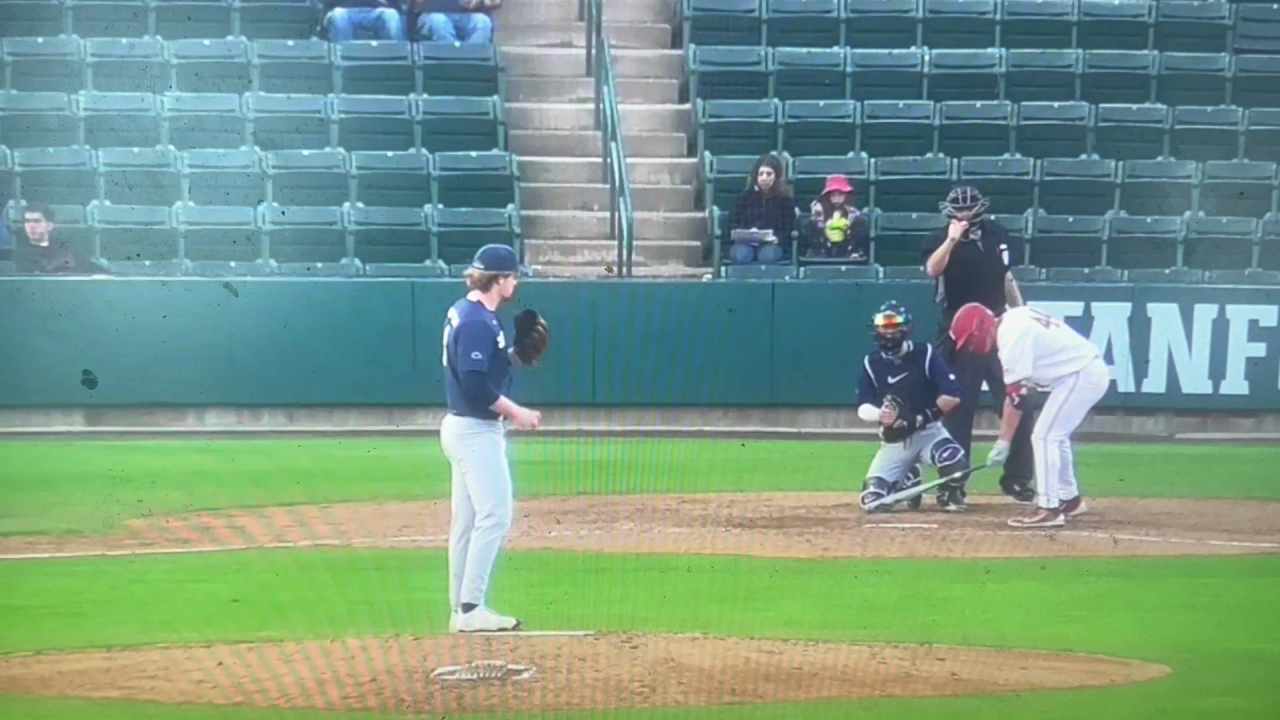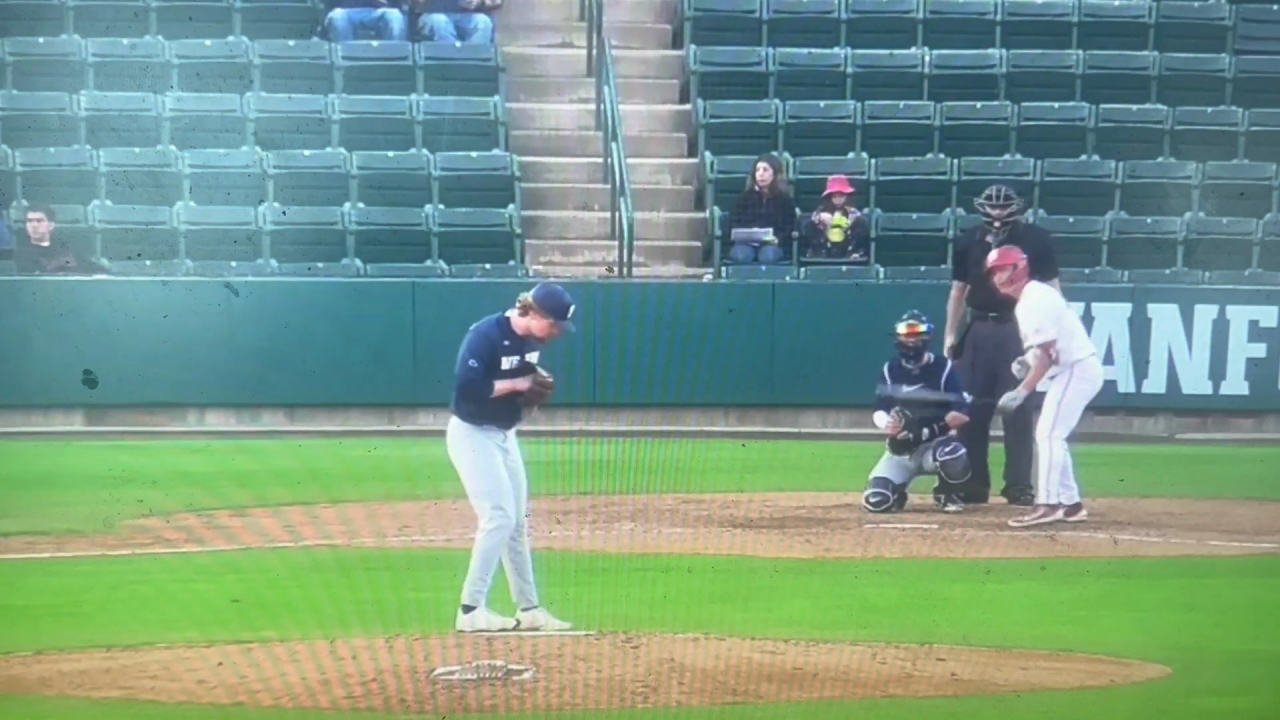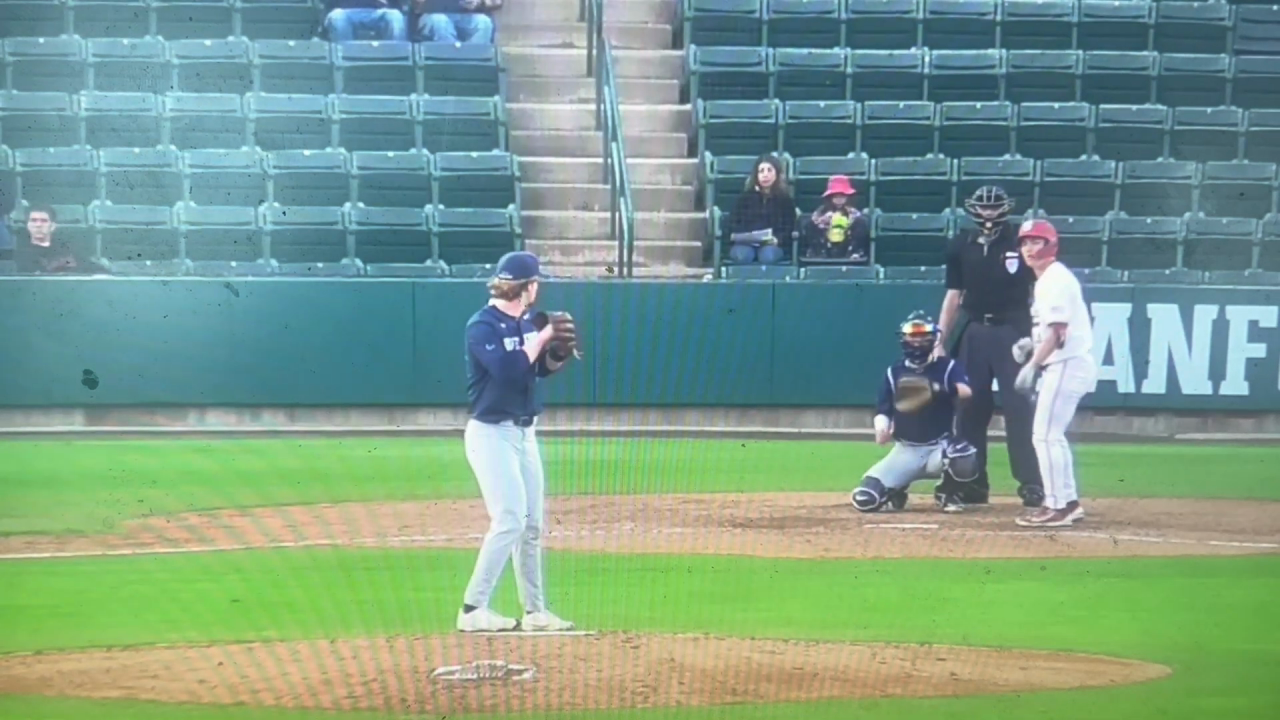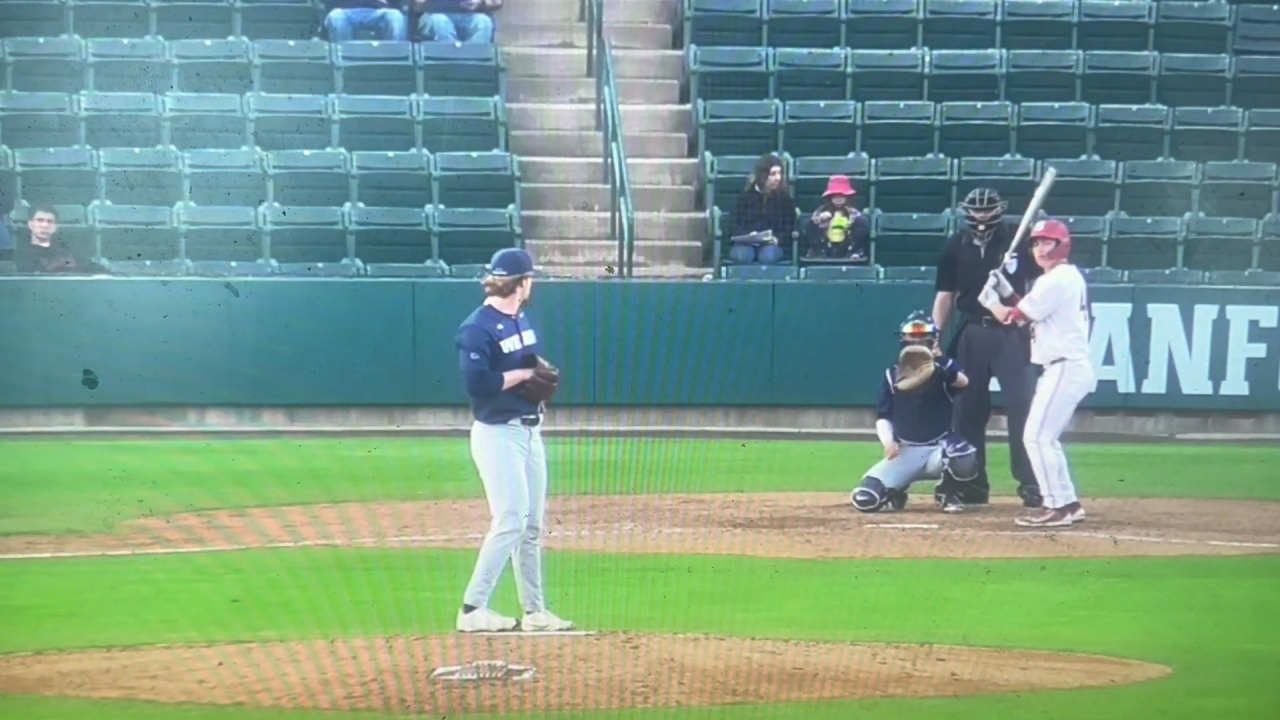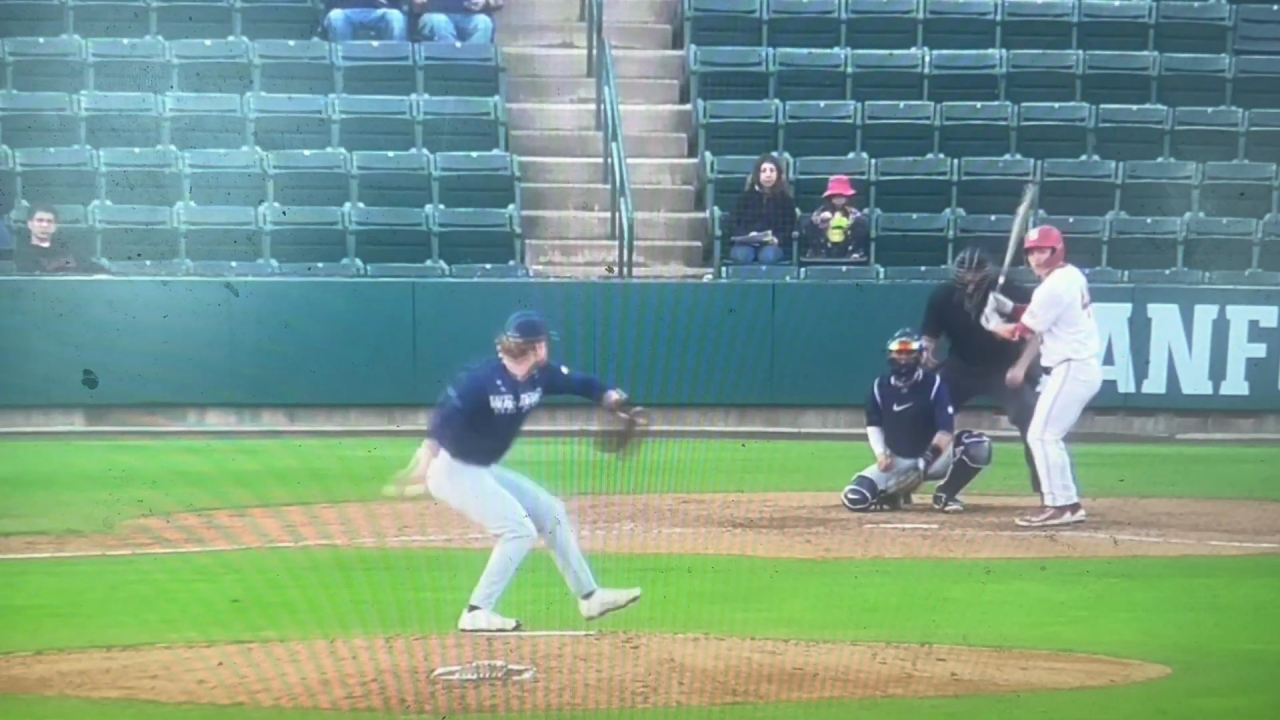
dt=1s
person 1, frame 1
left shoulder: (466, 312)
right shoulder: (476, 322)
right elbow: (477, 388)
left wrist: (513, 355)
right wrist: (516, 412)
left hip: (468, 428)
right hip: (475, 431)
left knee: (467, 520)
right knee: (495, 515)
left ankle: (464, 608)
right ankle: (470, 610)
person 1, frame 2
left shoulder: (533, 339)
right shoulder: (485, 335)
right elbow: (466, 389)
left wrist: (538, 385)
right wrist: (517, 383)
left hip: (504, 434)
right hip: (472, 434)
left knee: (516, 522)
right knee: (498, 517)
left ankle: (529, 609)
right ankle: (471, 610)
person 1, frame 3
left shoulder: (526, 320)
right shoulder: (482, 325)
left elbow: (544, 367)
right elbow: (507, 369)
left wrist: (560, 346)
right wrist: (541, 337)
left hip: (524, 432)
right hip: (491, 434)
left knee: (532, 524)
right knee: (509, 521)
left ankle: (534, 612)
right ankle: (472, 609)
person 1, frame 4
left shoulder: (521, 319)
right shoulder: (477, 328)
right elbow: (477, 383)
right wrist: (524, 374)
left hip: (529, 431)
right hip: (498, 435)
left knee: (532, 524)
right knee: (510, 522)
left ankle: (535, 612)
right ankle: (472, 609)
person 1, frame 5
left shoulder: (540, 375)
right shoulder: (481, 379)
left elbow: (582, 384)
right elbow: (442, 419)
left wrist: (614, 400)
right wrist: (423, 468)
left hip: (483, 471)
right hip: (454, 470)
left knee: (552, 513)
right knee: (520, 532)
left ankle: (590, 596)
right ankle: (477, 611)
person 2, frame 1
left shoulder: (998, 235)
right shoulder: (941, 241)
right elbow: (932, 270)
right wrist: (952, 241)
right knee: (958, 409)
left ankle: (1019, 479)
person 2, frame 2
left shoulder: (1035, 240)
right shoulder: (968, 242)
left elbow: (1050, 287)
right elbow: (959, 289)
right wrist: (950, 333)
left hip: (1018, 330)
right hip: (979, 330)
left knee: (1020, 407)
right knee: (974, 408)
left ankle: (1019, 486)
right ankle: (975, 484)
person 2, frame 3
left shoulder: (1022, 241)
right shoulder: (961, 245)
right elbow: (953, 295)
right wrist: (940, 340)
left hip: (1013, 331)
right hip: (974, 332)
left knee: (1019, 407)
right knee: (971, 408)
left ankle: (1032, 484)
right ankle: (971, 484)
person 2, frame 4
right shoulder: (955, 246)
right elbow: (945, 295)
left hip: (1010, 334)
right hip: (971, 334)
left knee: (1021, 407)
right knee: (967, 410)
left ankle: (1031, 484)
right ankle: (969, 485)
person 2, frame 5
left shoulder: (1010, 293)
right shoulder: (943, 296)
right elbow: (929, 337)
right wrist: (925, 356)
left hip: (1003, 368)
right hip: (960, 367)
left knee: (1033, 425)
person 3, frame 1
left shoulder: (1011, 338)
right shoulder: (1012, 319)
left elbow: (1016, 395)
left wrist: (1003, 442)
right wrist: (1027, 377)
left hip: (1082, 375)
right hip: (1086, 371)
left knee: (1045, 437)
right knee: (1054, 435)
left ankle: (1048, 508)
right ankle: (1069, 499)
person 3, frame 2
left shoulder: (1037, 300)
right shoulder: (1029, 299)
left elbow: (1050, 353)
left wrist: (1022, 391)
right wrist: (1025, 361)
left hip: (1078, 370)
right hip: (1073, 371)
left knee: (1048, 434)
right knee: (1051, 436)
left ankle: (1048, 505)
right ankle: (1070, 504)
person 3, frame 3
left shoulder: (1056, 279)
right shoulder: (1046, 280)
left elbow: (1058, 332)
left wrist: (1031, 367)
right wrist: (1030, 341)
left hip: (1068, 365)
right hip: (1066, 365)
left knee: (1044, 434)
right knee: (1053, 434)
left ankle: (1056, 508)
right ankle: (1069, 502)
person 3, frame 4
left shoulder: (1055, 281)
right shoulder: (1069, 277)
left elbow: (1013, 317)
right elbow: (1034, 309)
left wrist: (991, 302)
right wrist: (1008, 292)
left hip: (1066, 370)
right hip: (1069, 368)
left knee: (1036, 436)
right knee: (1045, 437)
left ankle: (1057, 508)
right ankle: (1068, 503)
person 3, frame 5
left shoulder: (1053, 287)
right shoulder: (1072, 275)
left elbow: (1023, 332)
right elbow: (1043, 317)
left wrist: (994, 326)
left hip: (1073, 369)
right hip: (1085, 369)
left knee: (1041, 435)
right knee: (1049, 436)
left ankle: (1056, 507)
right ankle: (1069, 504)
person 4, frame 1
left shoulder: (926, 354)
right shoulder: (872, 363)
left elbow: (952, 396)
right elbow: (863, 408)
left wrist: (920, 419)
right wrist: (880, 415)
left hip: (928, 431)
right hip: (894, 440)
left knee: (953, 460)
right knee: (872, 499)
left ankle: (951, 493)
right ankle: (906, 482)
person 4, frame 2
left shoulder: (944, 368)
right shoulder: (891, 369)
left elbow: (962, 413)
right elbow: (879, 412)
left wrist: (925, 433)
right wrist: (887, 424)
left hip: (934, 444)
right hip: (901, 450)
left knee: (955, 458)
right knee: (875, 501)
left ankle: (947, 494)
right ankle: (897, 488)
person 4, frame 3
left shoulder: (947, 366)
right shoulder: (894, 372)
left elbow: (966, 391)
right elbow: (883, 412)
left wrist: (939, 390)
right wrist: (882, 429)
left hip: (939, 447)
right hip: (905, 450)
left knee: (965, 459)
right knee: (864, 499)
right ankle: (896, 492)
person 4, frame 4
left shoulder: (945, 366)
right shoulder: (892, 374)
left elbow: (963, 382)
right elbow: (883, 417)
left wrist: (941, 372)
right wrist: (888, 441)
left hip: (938, 448)
right hip: (905, 452)
left knee: (965, 460)
right knee: (864, 499)
right ankle: (896, 492)
person 4, frame 5
left shoulder: (934, 384)
right shoulder: (880, 387)
left elbow: (945, 429)
right elbow: (873, 424)
left wrist: (924, 463)
right wrist: (880, 452)
left hip: (934, 457)
right hip: (897, 461)
left knee: (979, 447)
right knee: (854, 499)
left ankle: (945, 494)
right ankle: (890, 494)
